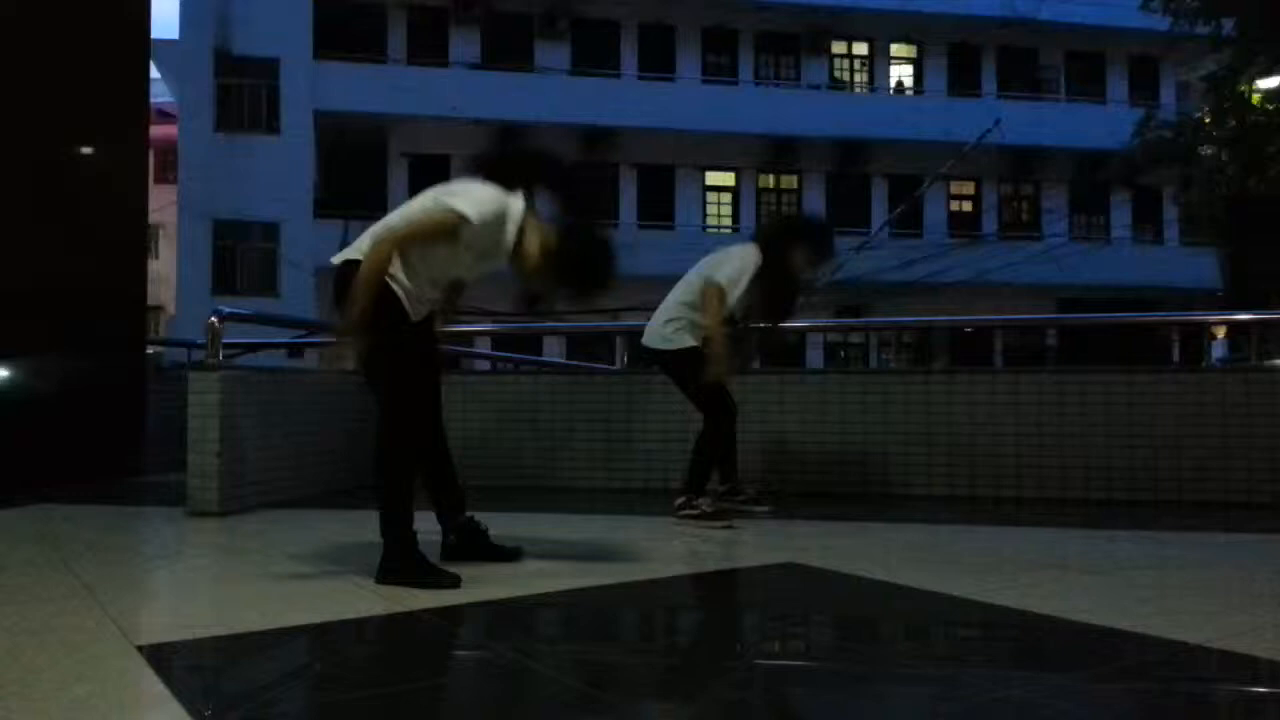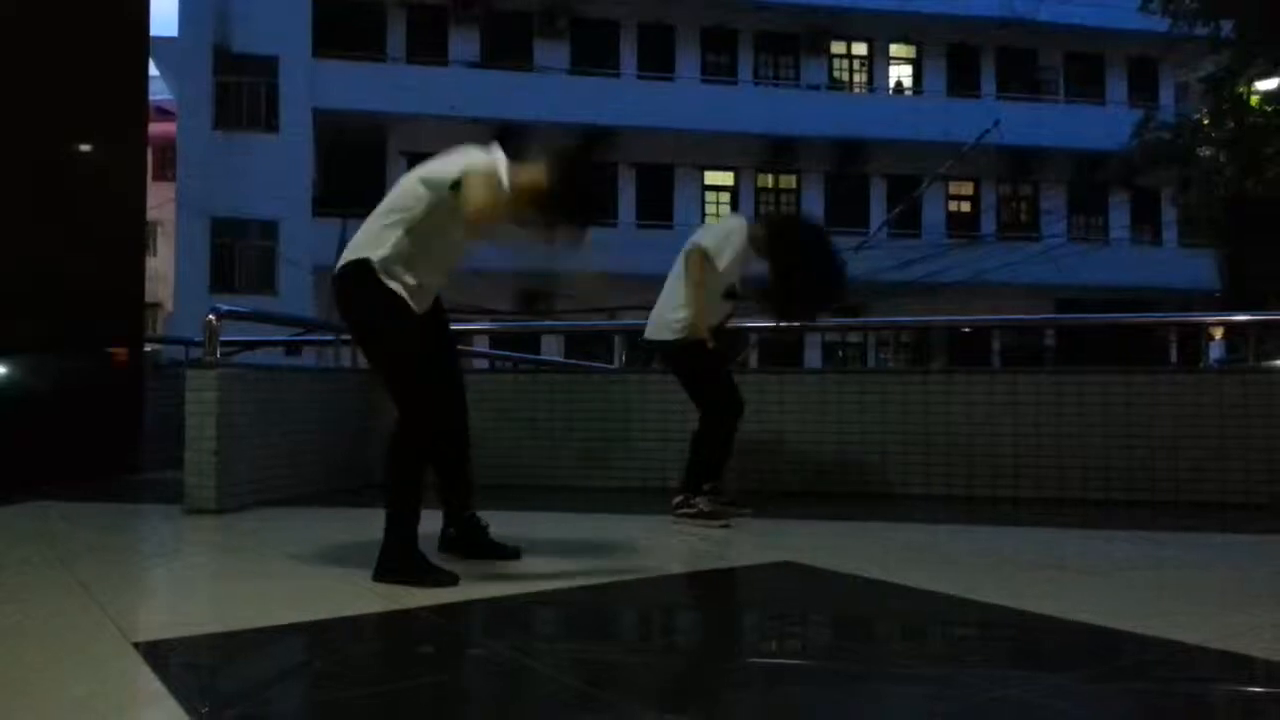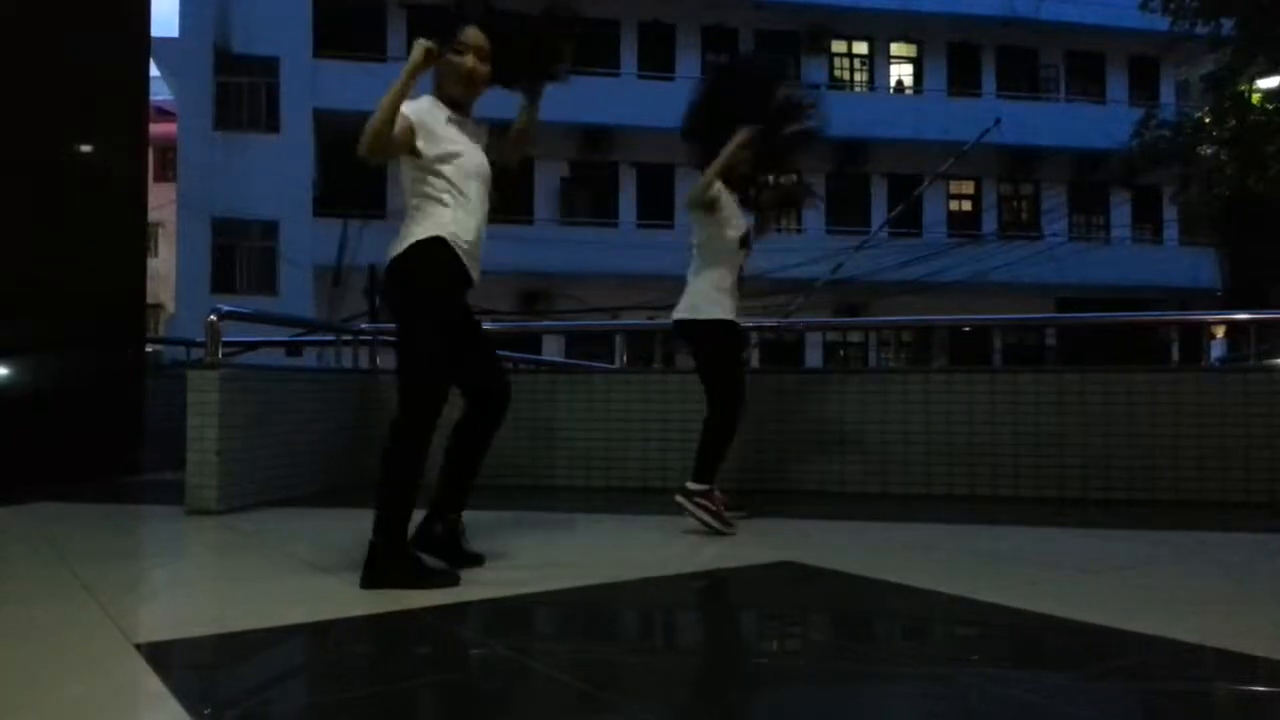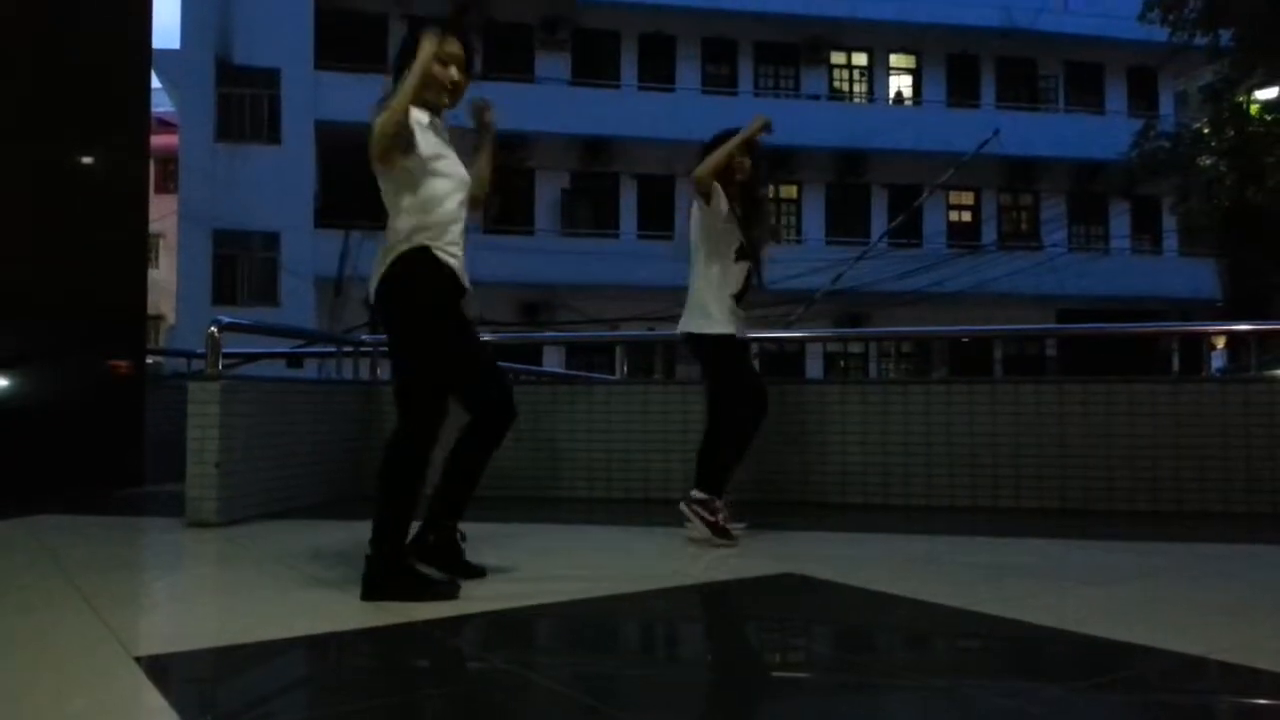
dt=0.4s
person 1, frame 1
left shoulder: (519, 226)
right shoulder: (487, 211)
right elbow: (386, 246)
right wrist: (355, 325)
left hip: (412, 294)
right hip: (370, 277)
left knee: (426, 416)
right knee: (403, 412)
left ankle: (459, 528)
right ankle: (398, 555)
person 1, frame 2
left shoulder: (500, 185)
right shoulder: (484, 169)
right elbow: (477, 214)
left hip: (412, 289)
right hip: (372, 279)
left knee: (448, 399)
right knee: (422, 406)
left ankle: (462, 526)
right ankle: (398, 552)
person 1, frame 3
left shoulder: (470, 129)
right shoulder: (423, 117)
left elbow: (508, 159)
right elbow: (370, 149)
left wrist: (532, 101)
right wrist: (410, 67)
left hip: (449, 279)
right hip: (423, 270)
left knee: (491, 394)
right knee: (419, 410)
left ankle: (441, 524)
right ankle: (386, 555)
person 1, frame 4
left shoulder: (437, 136)
right shoulder: (406, 126)
left elbow: (473, 194)
right elbow: (381, 146)
left wrist: (486, 139)
right wrist: (420, 58)
left hip: (440, 291)
right hip: (417, 282)
left knee: (495, 408)
right knee: (421, 420)
left ankle: (437, 533)
right ankle: (386, 564)
person 2, frame 1
left shoulder: (756, 263)
right shoulder: (748, 259)
right elbow: (712, 297)
right wrist: (719, 353)
left hip: (682, 337)
right hip: (674, 338)
left knee: (723, 409)
right knee: (720, 413)
left ankle: (732, 489)
right ankle: (689, 500)
person 2, frame 2
left shoulder: (746, 241)
right shoulder: (732, 230)
right elbow: (695, 257)
right wrist: (696, 314)
left hip: (698, 334)
right hip: (678, 331)
left knee: (730, 405)
right knee: (720, 409)
left ankle: (711, 491)
right ankle: (686, 498)
person 2, frame 3
left shoulder: (737, 199)
right shoulder: (713, 193)
left elbow: (756, 229)
right elbow: (696, 200)
left wrist: (774, 204)
right wrist: (732, 145)
left hip: (717, 316)
right hip: (706, 316)
left knee: (727, 405)
right knee: (728, 403)
left ankle: (704, 487)
right ankle: (697, 488)
person 2, frame 4
left shoulder: (742, 206)
right shoulder: (711, 197)
left elbow: (748, 256)
right elbow: (700, 175)
left wrist: (761, 223)
right wrist: (743, 134)
left hip: (722, 324)
right hip: (711, 324)
left knee: (726, 415)
right knee: (750, 407)
left ankle: (704, 500)
right ankle: (704, 497)
